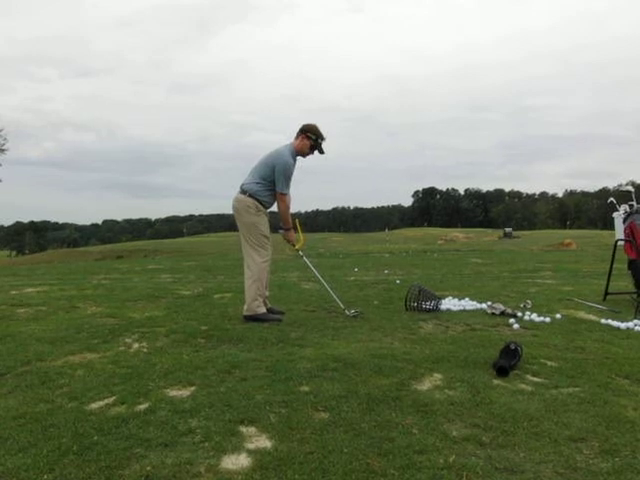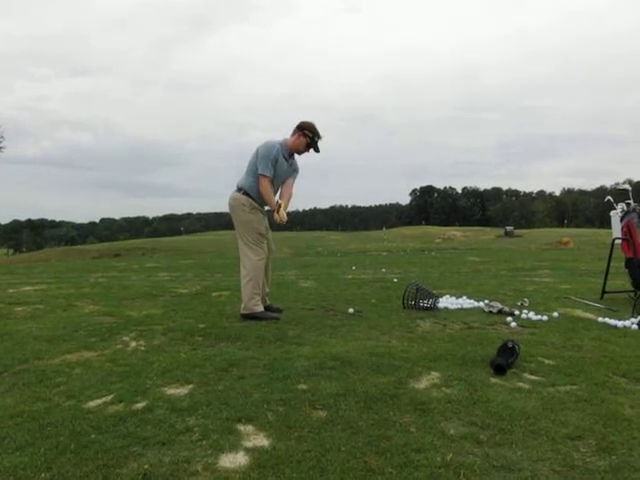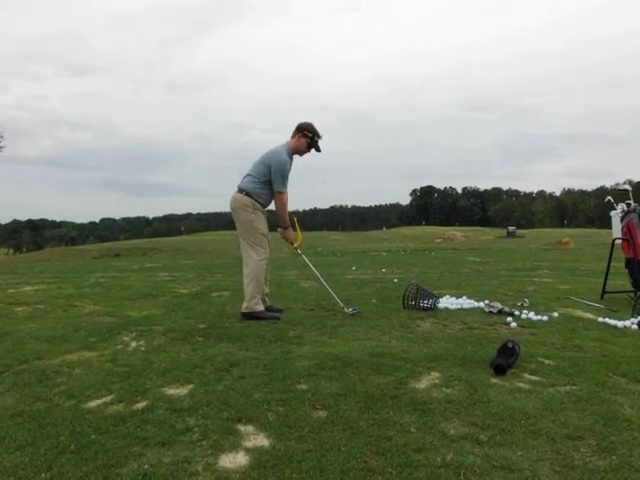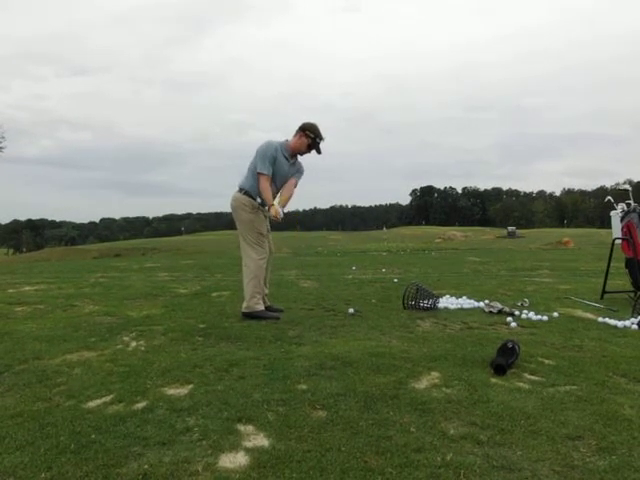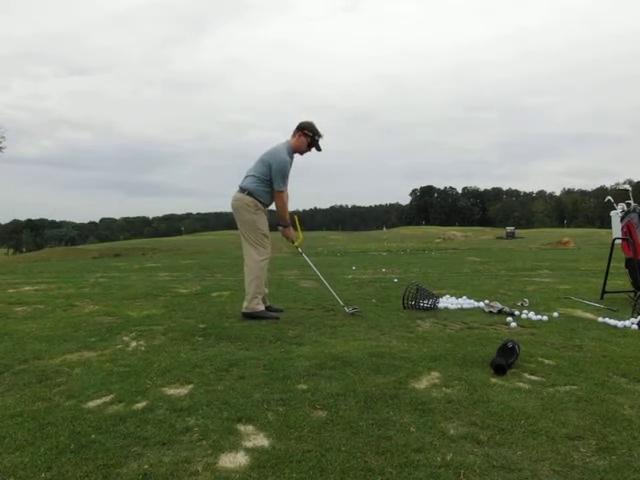
dt=1s
person 1, frame 1
left shoulder: (286, 156)
right shoulder: (285, 160)
left elbow: (284, 196)
right elbow: (282, 199)
left wrist: (287, 225)
right wrist: (288, 228)
left hip: (252, 205)
right hip: (250, 205)
left knee: (261, 255)
right knee: (258, 256)
left ankle: (261, 304)
right ankle: (254, 309)
person 1, frame 2
left shoulder: (293, 164)
right shoulder: (270, 148)
left elbow: (287, 189)
right elbow: (264, 183)
left wrist: (282, 208)
right wrist: (275, 209)
left hip: (256, 206)
right hip: (245, 203)
left knee: (265, 252)
right knee: (254, 254)
left ankle: (260, 301)
right ankle: (251, 308)
person 1, frame 3
left shoulder: (284, 155)
right shoulder: (281, 158)
left elbow: (282, 194)
right elbow: (279, 198)
left wrist: (285, 224)
right wrist: (286, 227)
left hip: (250, 204)
right hip: (247, 204)
left knee: (261, 253)
right knee: (257, 254)
left ankle: (260, 301)
right ankle: (252, 307)
person 1, frame 4
left shoulder: (298, 167)
right shoulder: (270, 148)
left elbow: (288, 188)
right elbow: (263, 181)
left wrist: (279, 208)
right wrist: (272, 205)
left hip: (258, 206)
right hip: (246, 203)
left knee: (265, 253)
right knee: (256, 254)
left ankle: (260, 301)
right ankle: (252, 306)
person 1, frame 5
left shoulder: (285, 154)
right shoulder: (281, 157)
left elbow: (283, 192)
right elbow: (279, 197)
left wrist: (285, 223)
right wrist: (286, 225)
left hip: (251, 203)
right hip: (249, 203)
left knee: (260, 253)
right knee: (259, 254)
left ankle: (260, 301)
right ankle: (252, 306)
